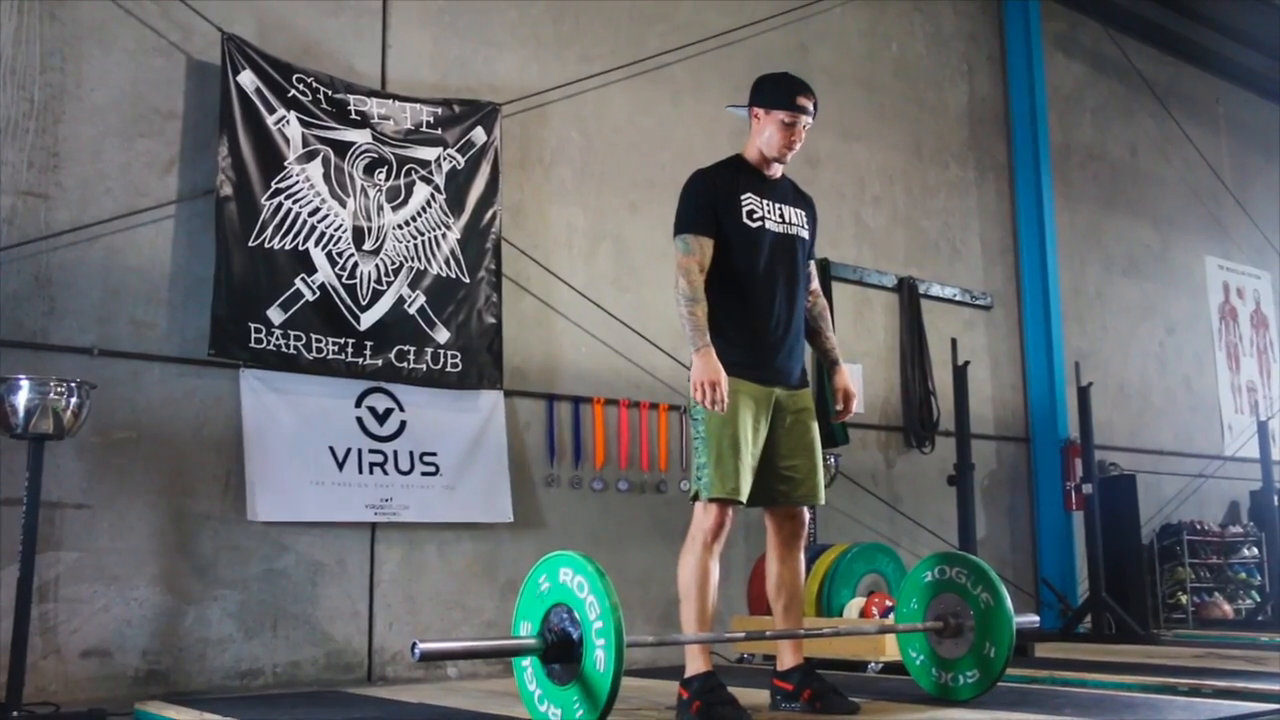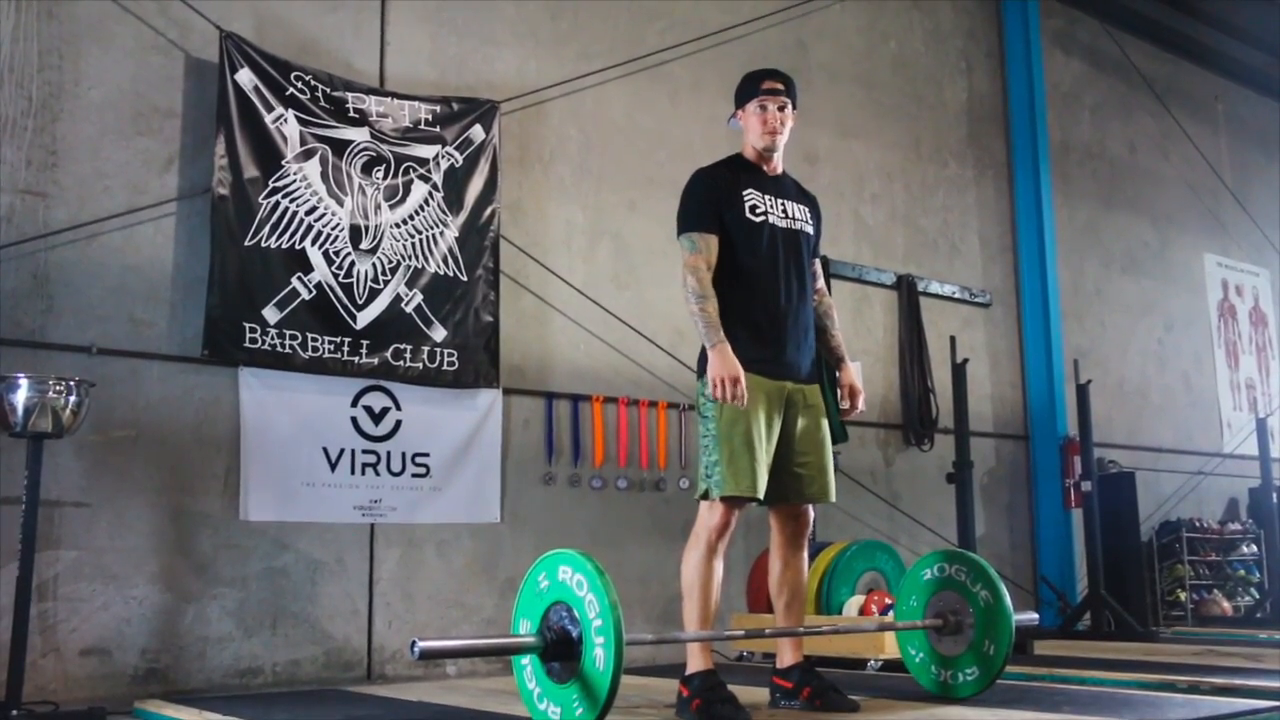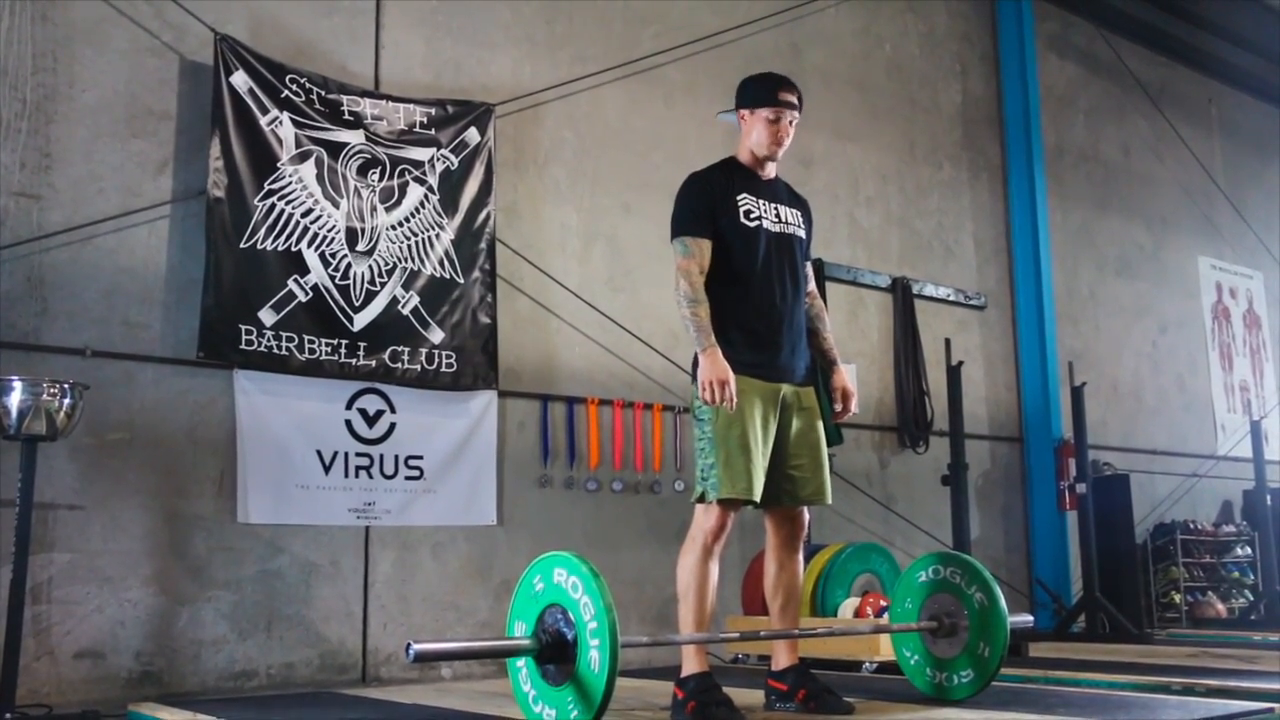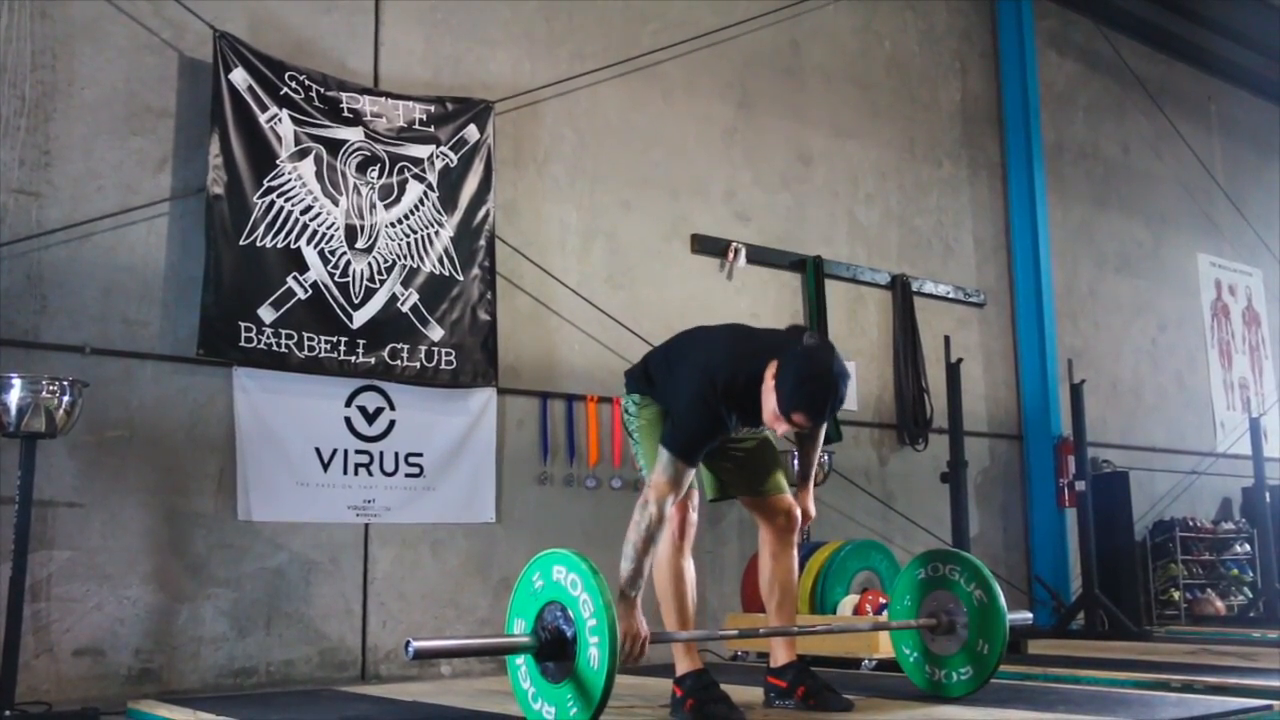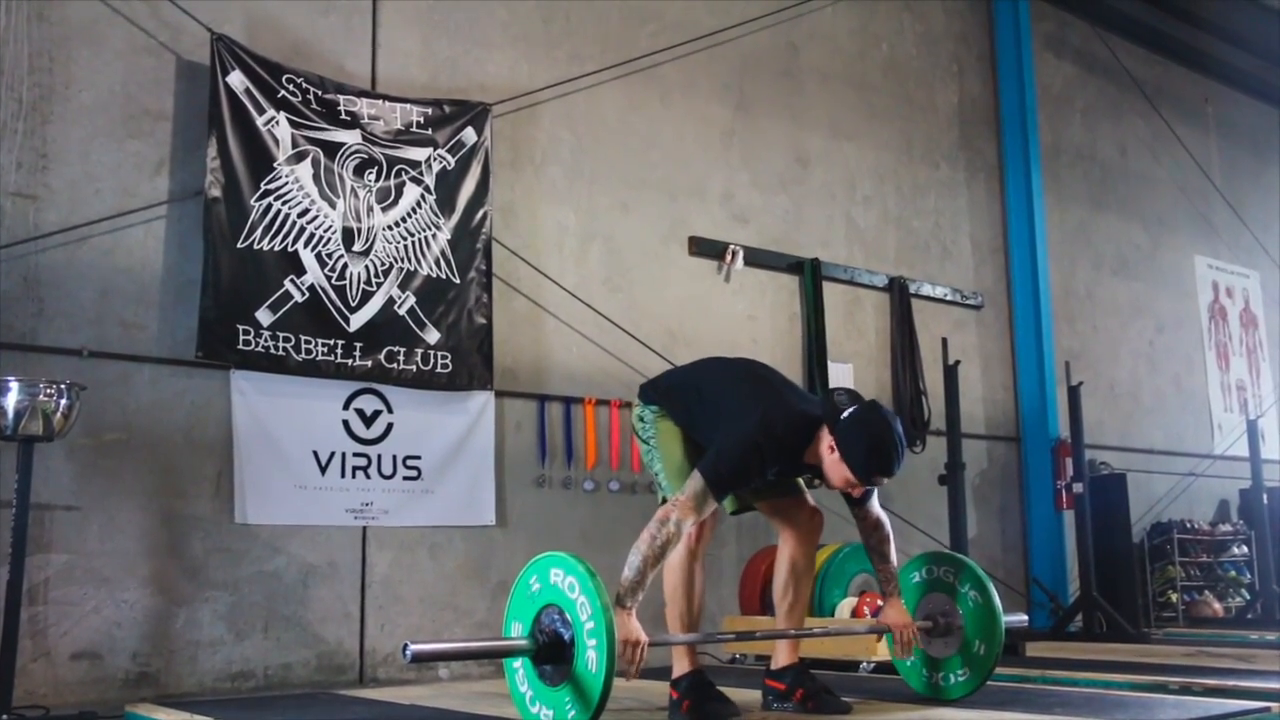
dt=1s
person 1, frame 1
left shoulder: (801, 203)
right shoulder: (712, 186)
right elbow: (689, 275)
left wrist: (834, 364)
right wrist: (704, 352)
left hip: (790, 382)
right hip: (732, 376)
left knee: (791, 521)
right knee: (715, 513)
person 1, frame 2
left shoulder: (804, 200)
right shoulder: (713, 183)
right elbow: (696, 273)
left wrist: (841, 361)
right wrist: (719, 349)
left hip: (800, 377)
right hip: (740, 372)
left knee: (796, 517)
right knee: (720, 511)
person 1, frame 3
left shoulder: (795, 203)
right shoulder: (708, 187)
right elbow: (689, 278)
left wrist: (833, 365)
right wrist: (709, 352)
left hip: (794, 380)
right hip: (736, 376)
left knee: (791, 522)
right knee: (715, 515)
person 1, frame 4
left shoulder: (812, 374)
right shoulder: (710, 394)
left elbow: (812, 423)
right elbow: (657, 503)
left wrist: (805, 487)
right wrist: (627, 606)
left hip: (732, 416)
right hip: (658, 398)
left knee: (784, 516)
right knee: (681, 515)
left ankle: (784, 671)
right ankle: (689, 679)
person 1, frame 5
left shoulder: (849, 444)
right shoulder: (759, 442)
left elbow: (874, 523)
right elbow: (673, 520)
left wrist: (892, 600)
right wrist: (624, 611)
left hip: (730, 407)
right hip: (667, 409)
left knee: (805, 520)
right knee: (697, 524)
left ankle: (784, 674)
right ankle: (686, 680)
